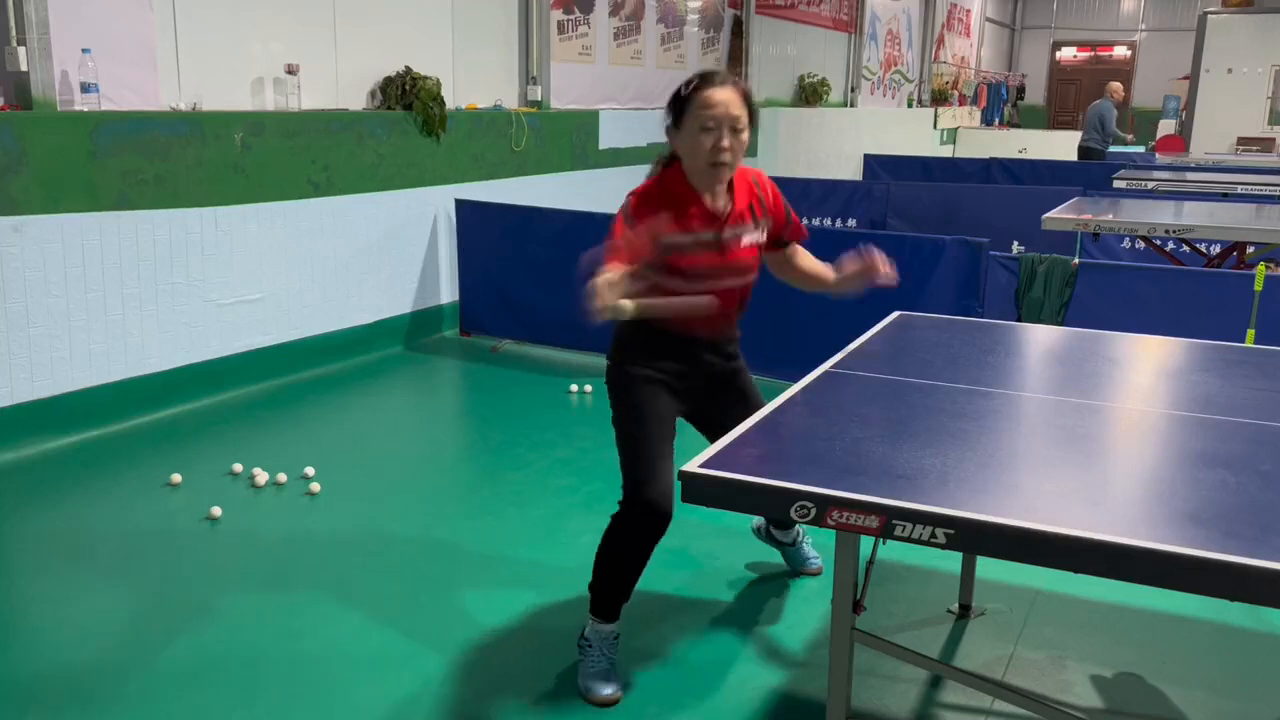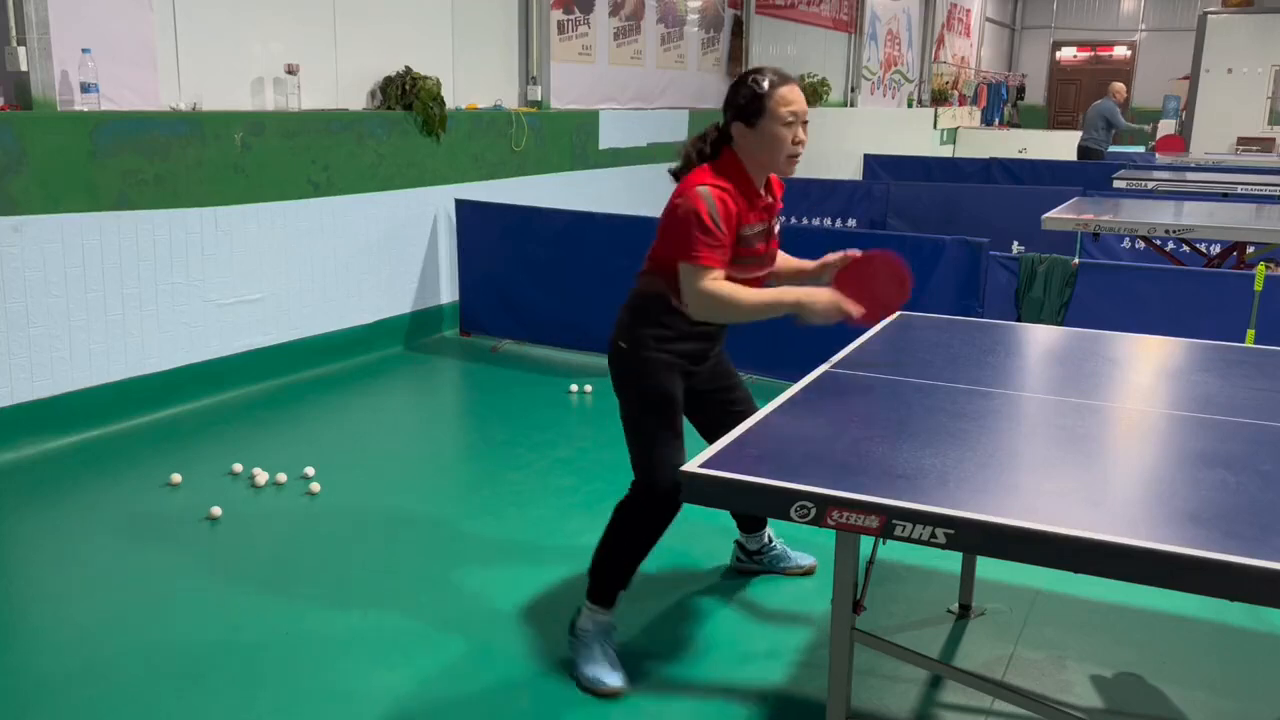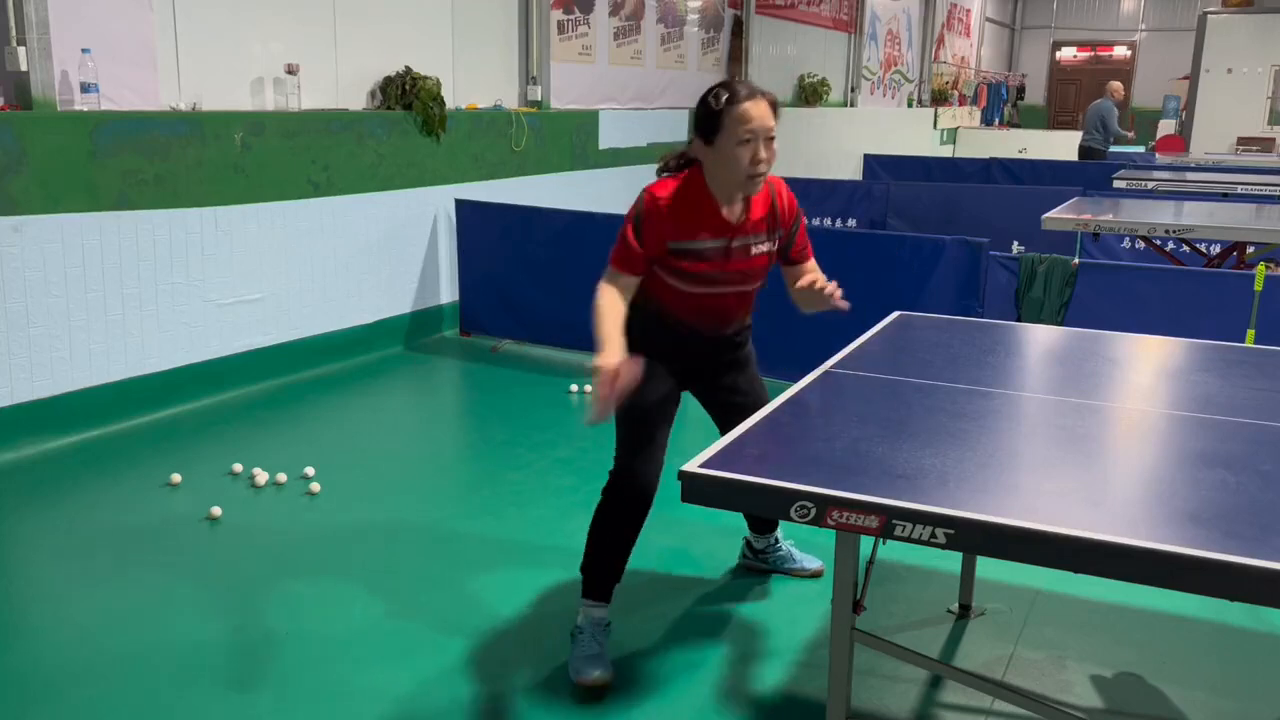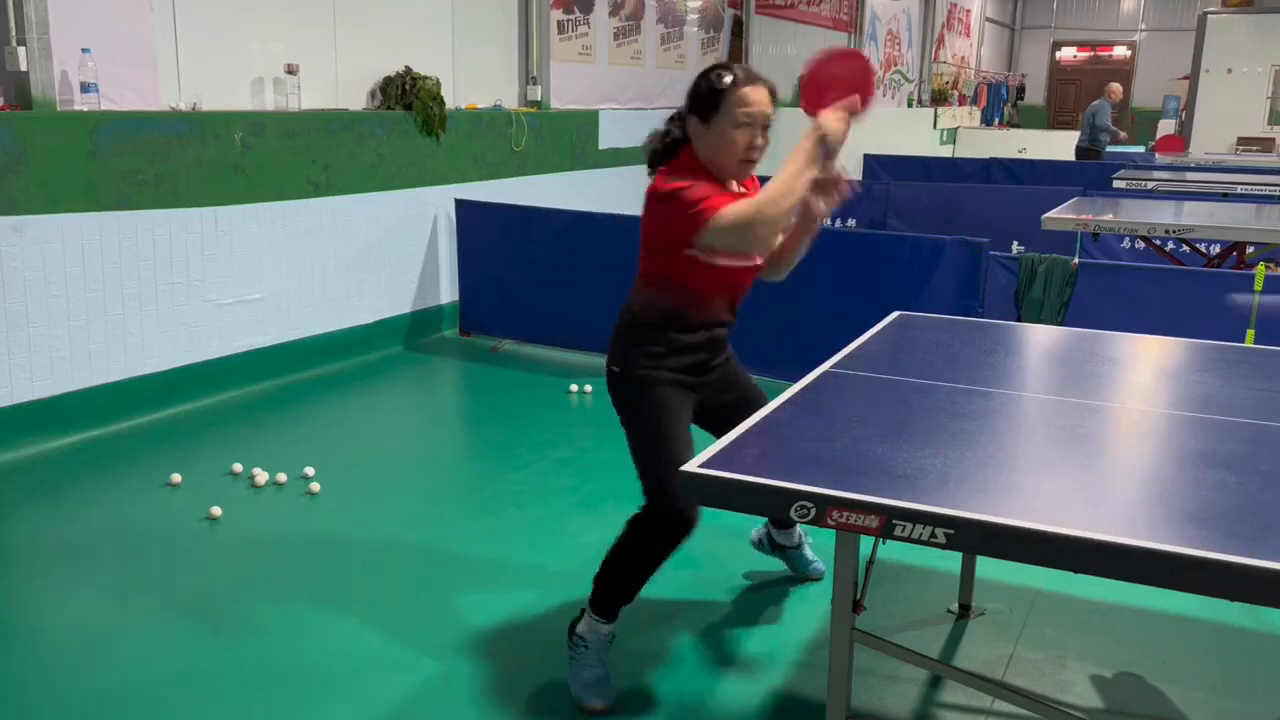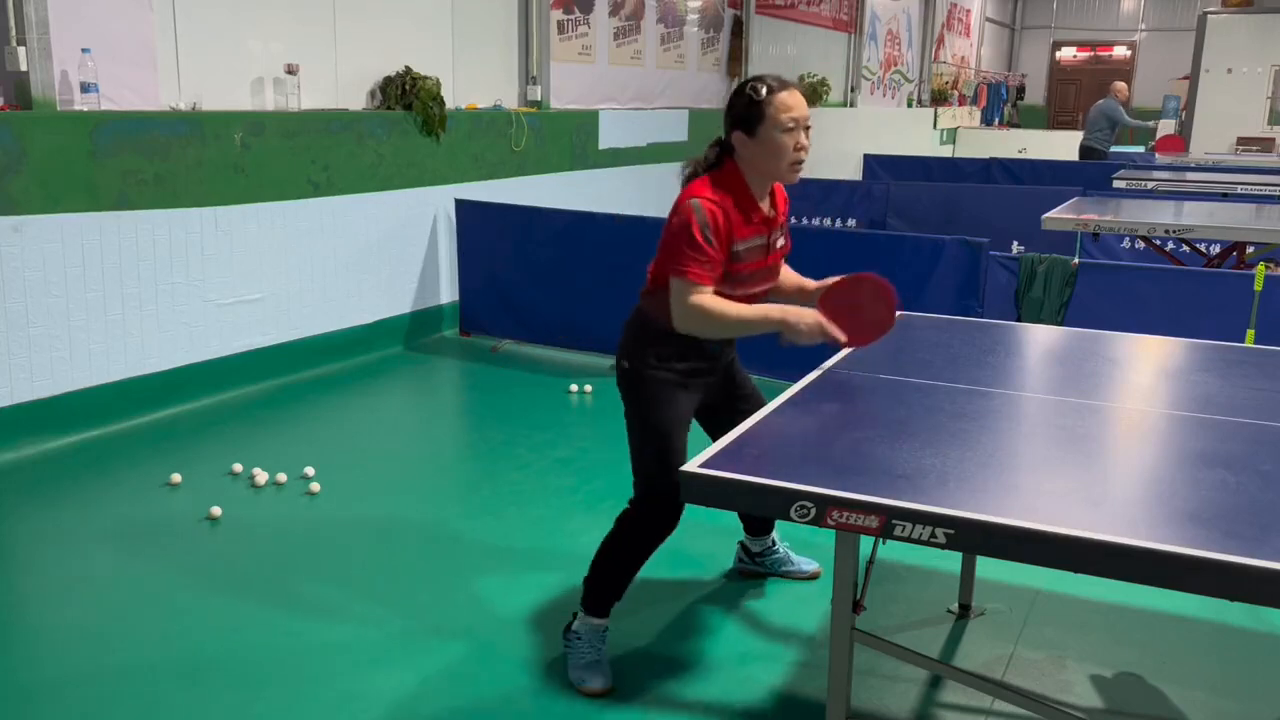
dt=0.5s
person 1, frame 1
left shoulder: (757, 190)
right shoulder: (649, 203)
left elbow: (794, 263)
right elbow: (603, 296)
left wrist: (843, 278)
right wrist: (617, 298)
left hip: (717, 358)
right hip: (647, 363)
right knee: (650, 502)
left ankle: (780, 529)
right ankle: (599, 632)
person 1, frame 2
left shoulder: (767, 187)
right shoulder: (705, 196)
left elbow: (762, 264)
right elbow: (704, 297)
left wrist: (819, 270)
right wrist: (798, 300)
left hip: (702, 348)
right hip: (652, 346)
right knee: (662, 486)
left ankle: (753, 543)
right ankle: (592, 625)
person 1, frame 3
left shoulder: (780, 202)
right shoulder: (661, 204)
left elbow: (803, 270)
right elbow: (614, 286)
left wrist: (817, 286)
right wrist: (611, 347)
left hip: (728, 347)
right hip: (658, 349)
right knee: (634, 478)
left ankle: (763, 542)
right ankle: (591, 620)
person 1, frame 4
left shoulder: (744, 185)
right shoulder: (676, 189)
left elbow: (770, 265)
right elbow: (749, 225)
left wrist: (811, 211)
right wrist: (814, 147)
left hip: (711, 355)
right hip: (652, 364)
right knee: (674, 509)
left ankle: (782, 536)
right ankle: (593, 632)
person 1, frame 5
left shoulder: (776, 198)
right shoulder: (705, 207)
right elbow: (688, 312)
left wrist: (817, 292)
right wrist: (783, 317)
left hip: (718, 357)
right hip: (659, 360)
right knee: (661, 501)
left ankle: (758, 548)
right ankle: (586, 628)
